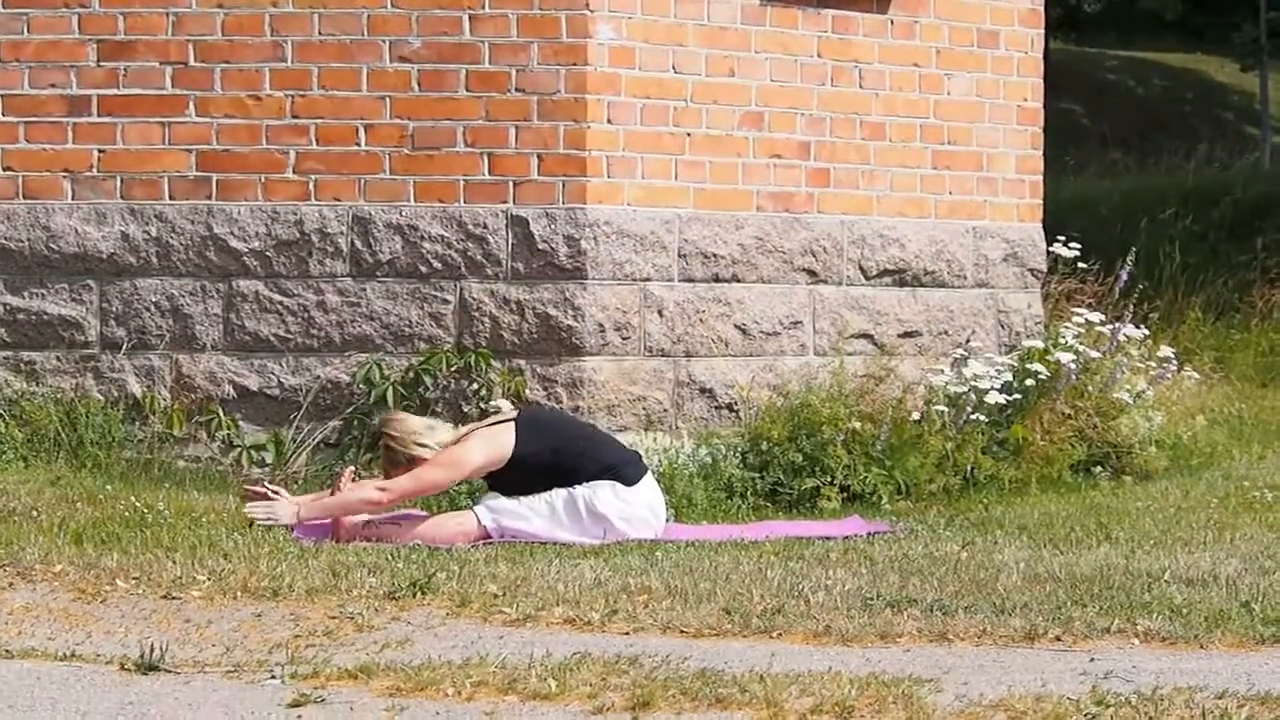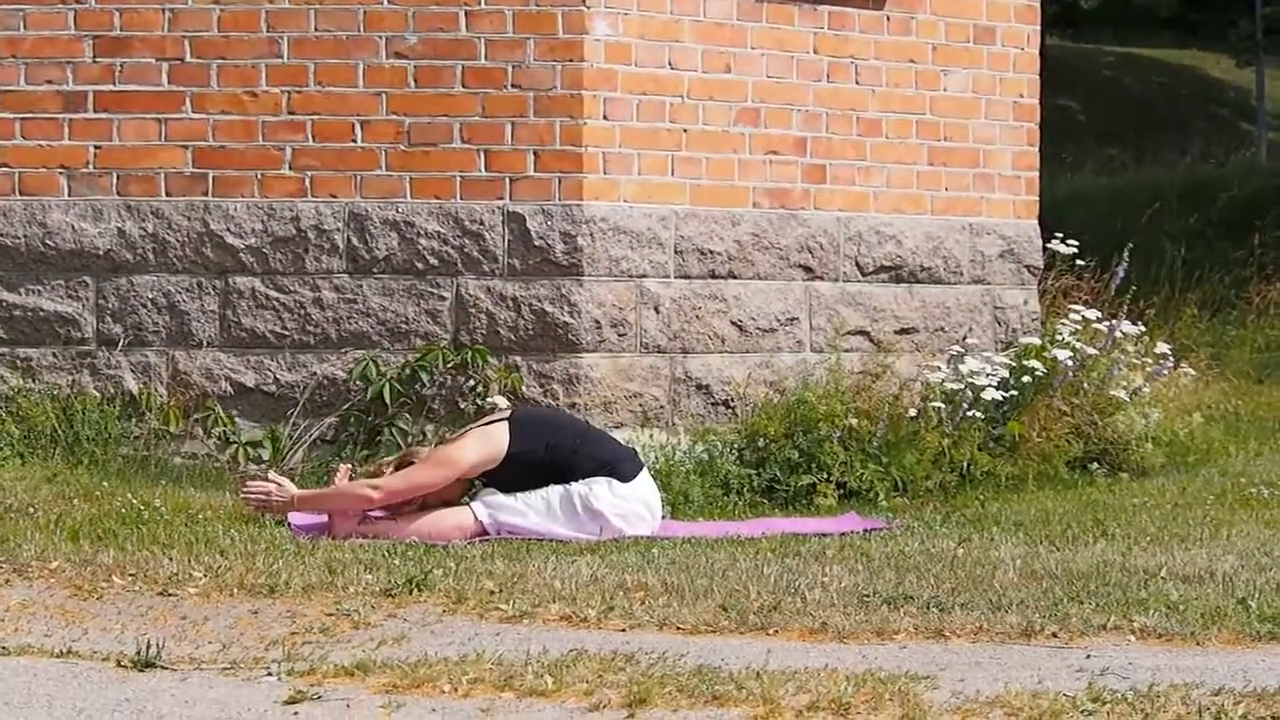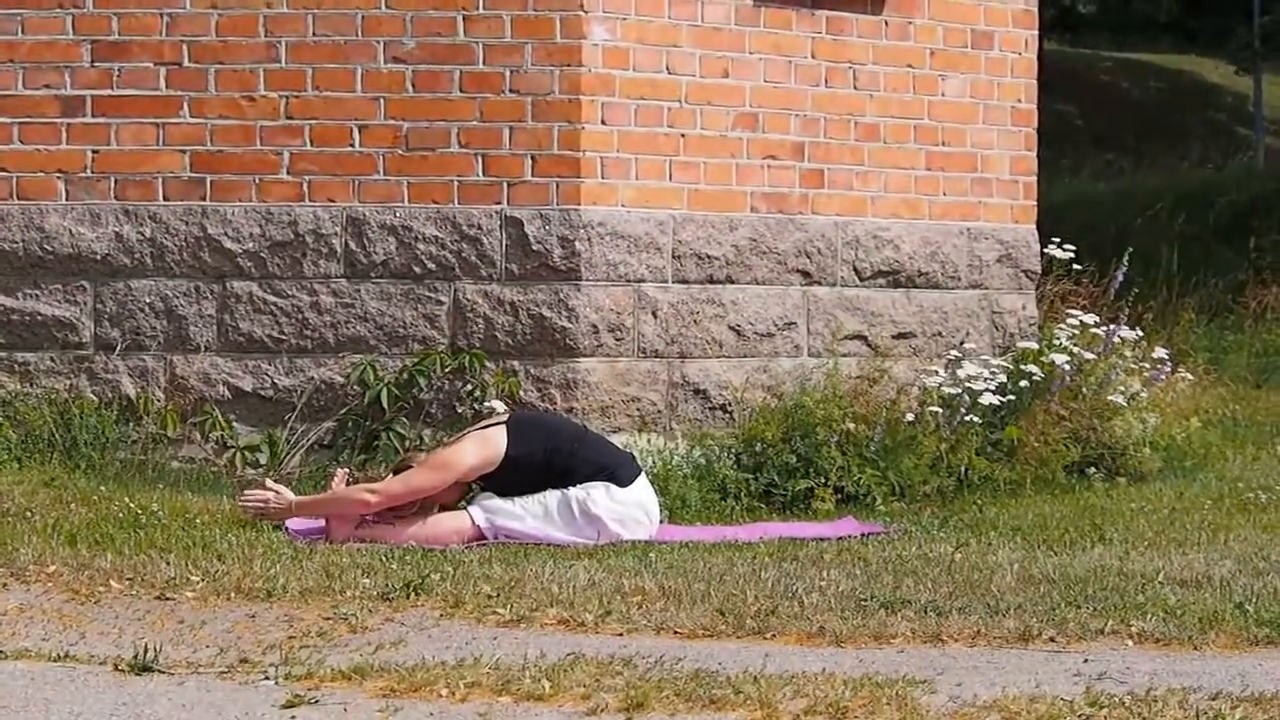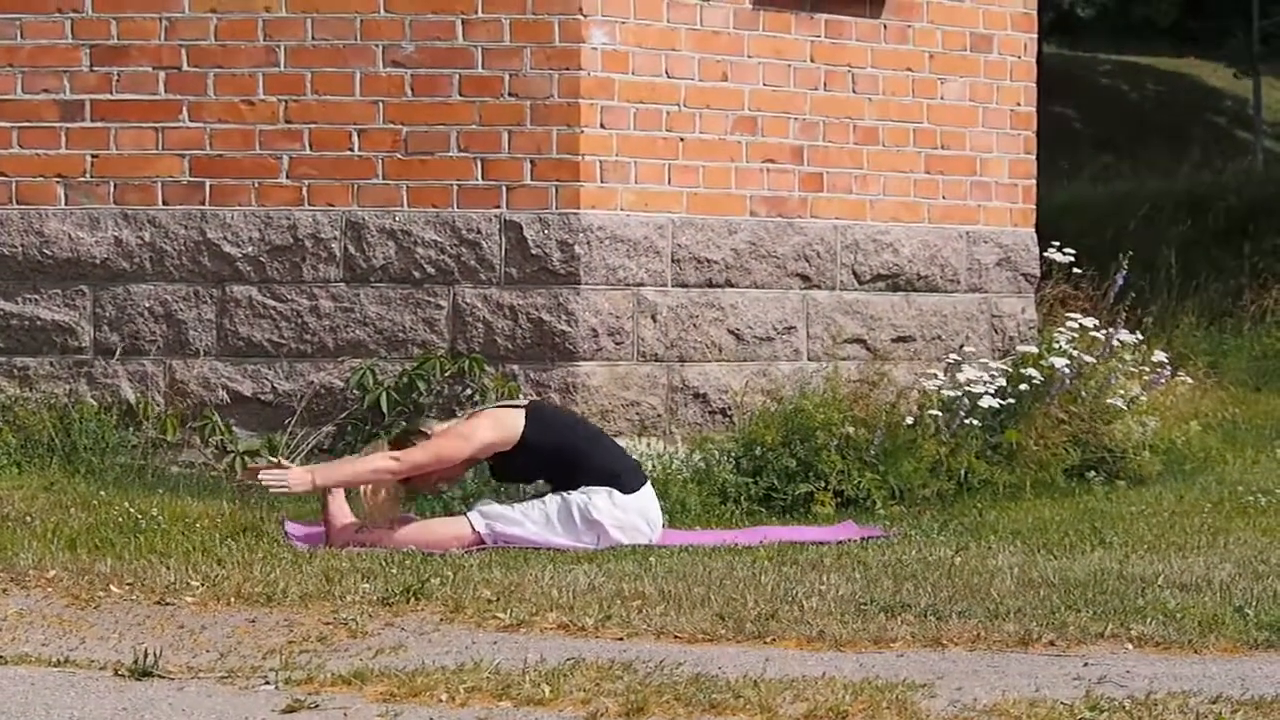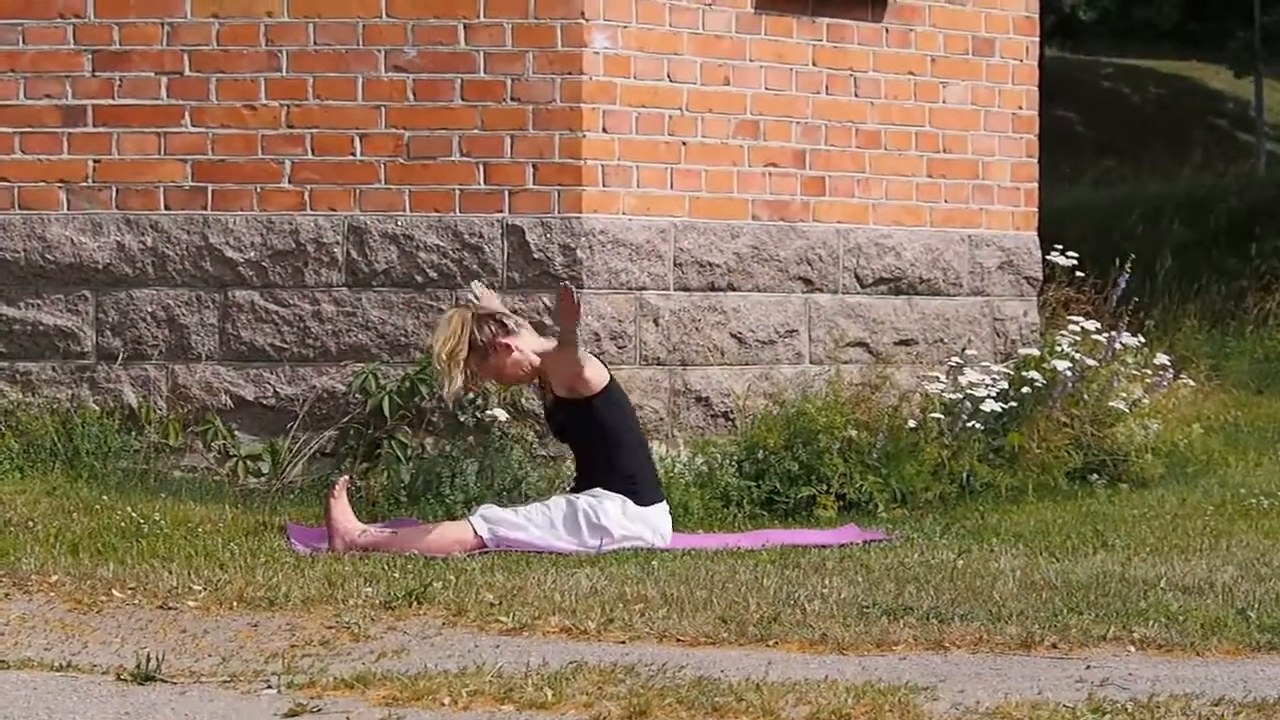
dt=0.5s
person 1, frame 1
left shoulder: (475, 450)
right shoulder: (478, 438)
left elbow: (384, 495)
right elbow: (385, 484)
left wrist: (300, 512)
right wrist: (302, 500)
left hip: (621, 504)
right hip: (621, 498)
left knee: (478, 525)
person 1, frame 2
left shoulder: (467, 453)
right shoulder: (476, 440)
left elbow: (375, 492)
right elbow: (380, 486)
left wrist: (295, 499)
left hip: (616, 500)
right hip: (620, 493)
left knee: (474, 521)
person 1, frame 3
left shoulder: (463, 458)
right shoulder: (473, 446)
left elbow: (373, 497)
right elbow: (380, 493)
left wrist: (293, 505)
left hip: (614, 505)
right hip: (616, 498)
left knee: (474, 524)
person 1, frame 4
left shoulder: (477, 433)
right shoulder: (480, 426)
left elbow: (393, 464)
right elbow: (391, 459)
left wrist: (312, 477)
right wrist: (317, 475)
left hip: (616, 510)
right hip: (616, 505)
left knee: (478, 528)
person 1, frame 5
left shoulder: (562, 371)
right shoulder: (552, 366)
left elbow: (567, 354)
left wrist: (566, 325)
right wrist: (496, 312)
left hip: (627, 516)
right hip: (612, 507)
left knee: (487, 530)
left ankle: (359, 538)
